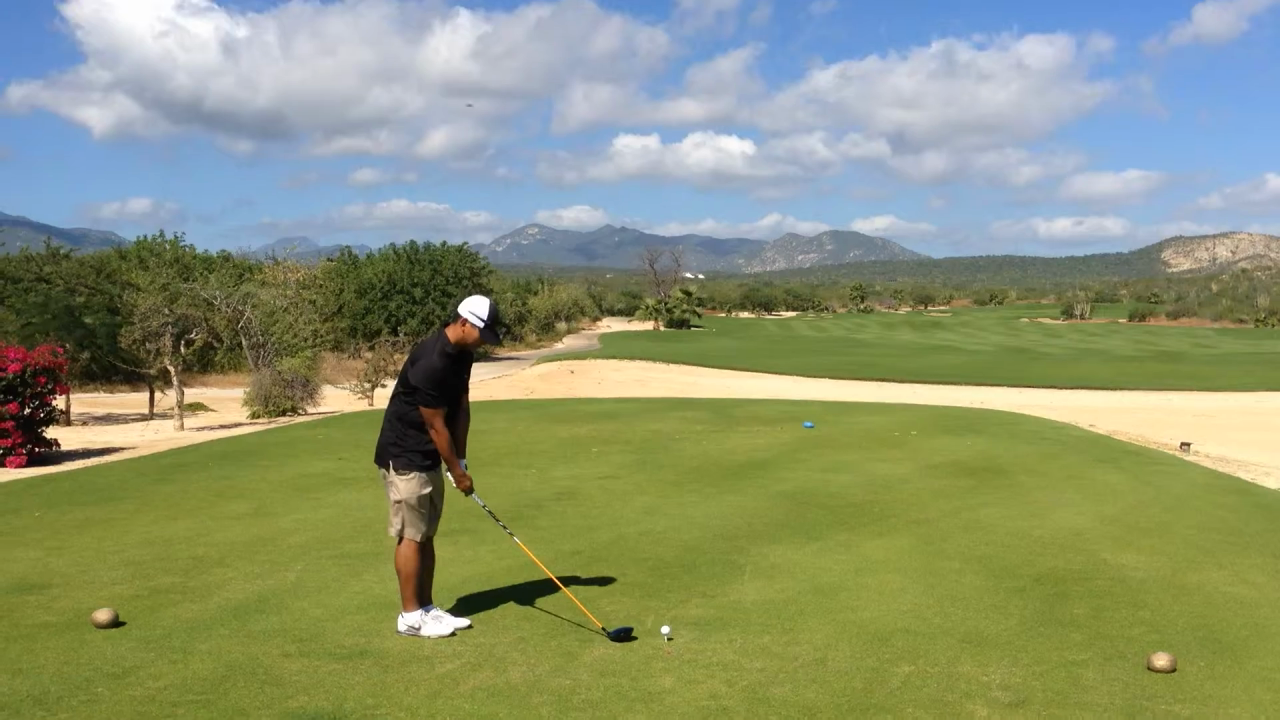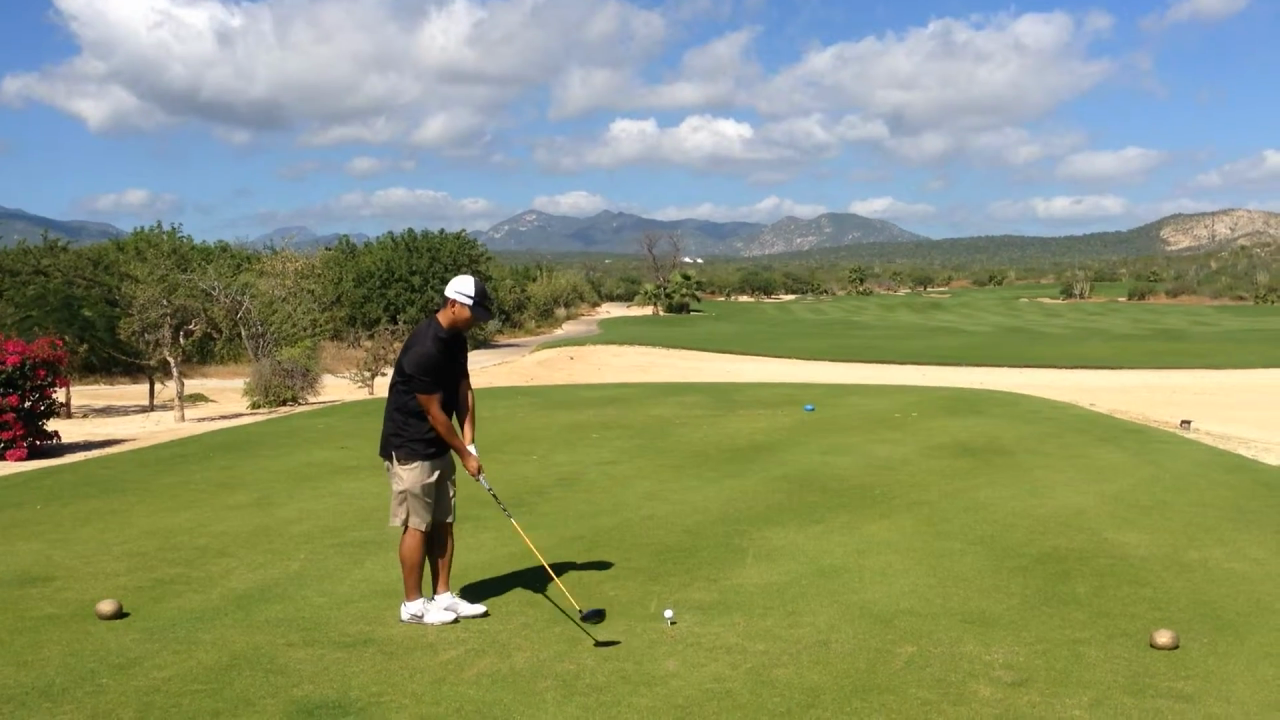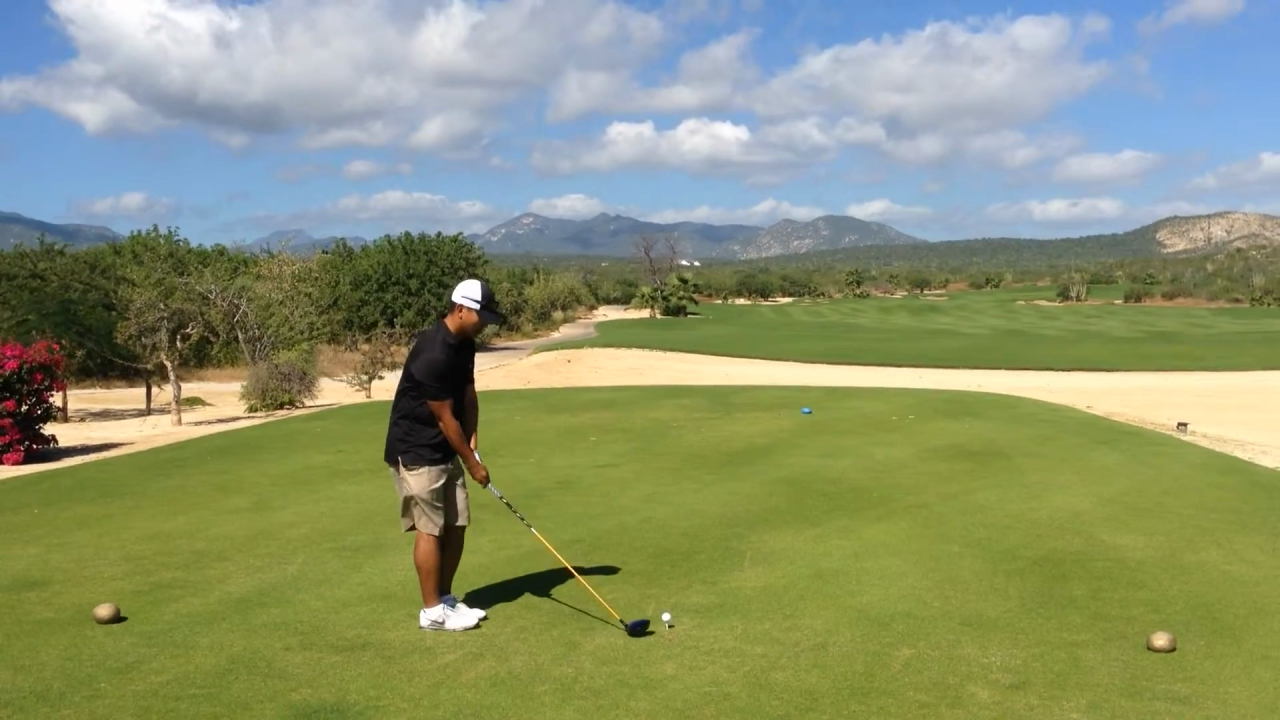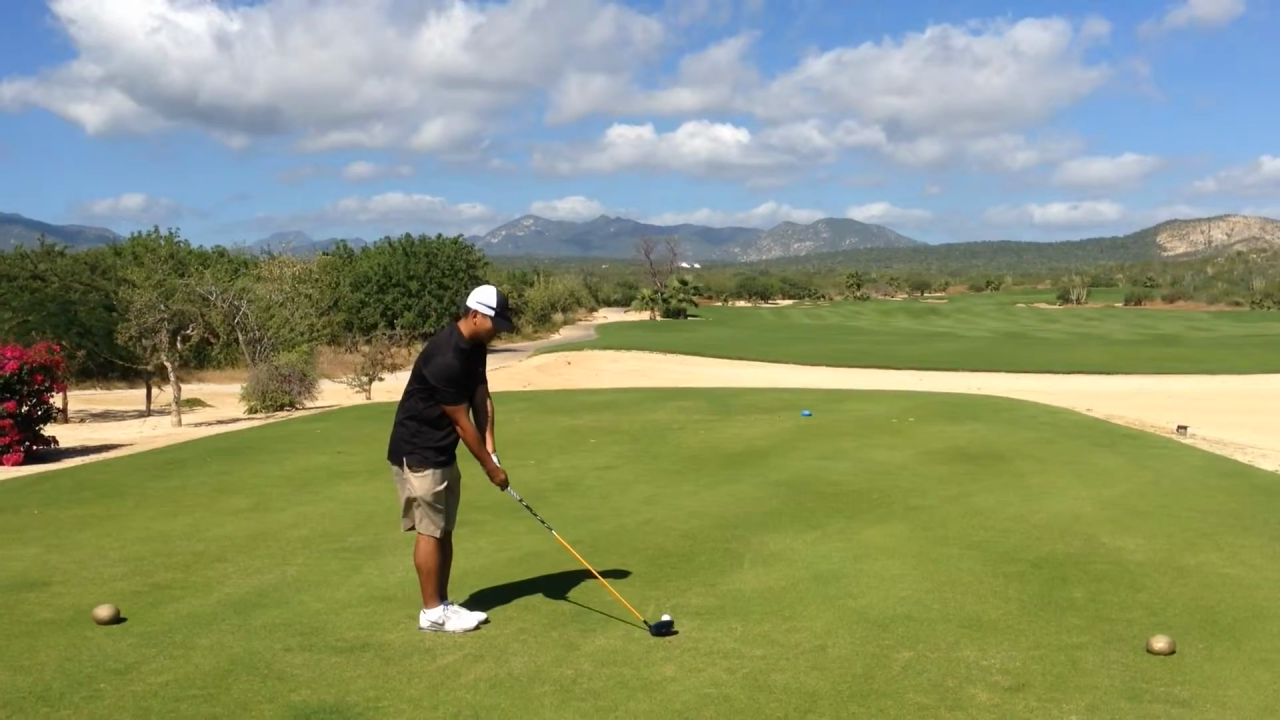
dt=0.7s
person 1, frame 1
left shoulder: (462, 354)
right shoulder: (431, 361)
left elbow: (461, 408)
right elbow: (436, 426)
left wrist: (460, 462)
right wrist: (458, 473)
left hip: (428, 457)
right hip: (404, 456)
left knee: (426, 535)
right knee: (411, 535)
left ankle: (426, 608)
right ankle: (410, 616)
person 1, frame 2
left shoulder: (456, 339)
right shoulder: (424, 348)
left elbow: (463, 391)
right elbow: (434, 412)
left wrist: (470, 443)
right wrist: (464, 455)
left hip: (438, 446)
right hip: (409, 447)
left knee: (443, 523)
right knee: (417, 525)
left ankle: (443, 595)
right ankle: (413, 605)
person 1, frame 3
left shoulder: (464, 344)
right shoulder: (433, 354)
left elbow: (469, 398)
right elbow: (444, 418)
left wrist: (472, 450)
right wrist: (472, 463)
left hip: (444, 451)
right hip: (415, 452)
left knee: (456, 526)
right knee: (430, 529)
left ankle: (445, 598)
right ankle: (432, 611)
person 1, frame 4
left shoulder: (475, 347)
right shoulder: (445, 358)
left elbow: (481, 399)
right elbow: (461, 421)
left wrist: (492, 449)
right wrist: (490, 467)
left hip: (442, 452)
right hip: (418, 453)
left knee: (444, 530)
right knee: (429, 531)
left ankle: (443, 603)
right ankle: (432, 612)
